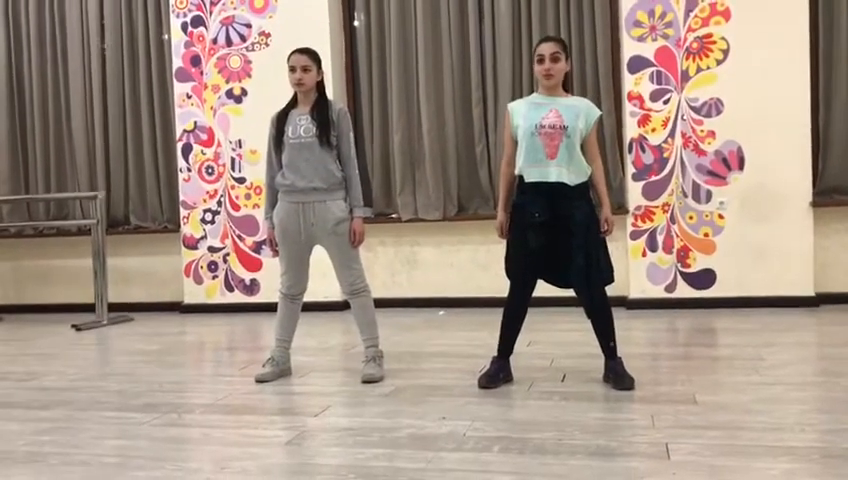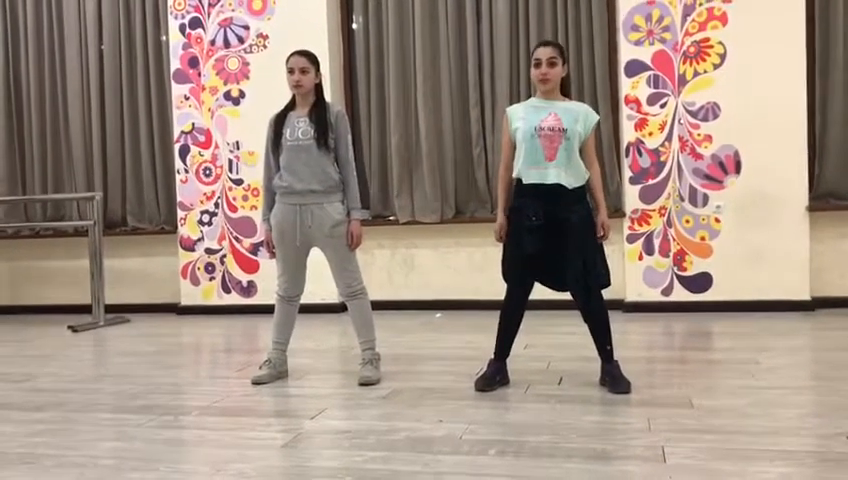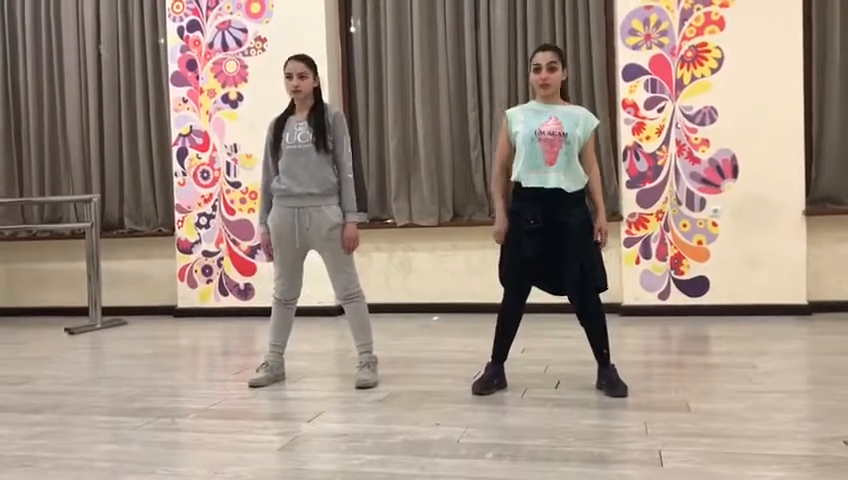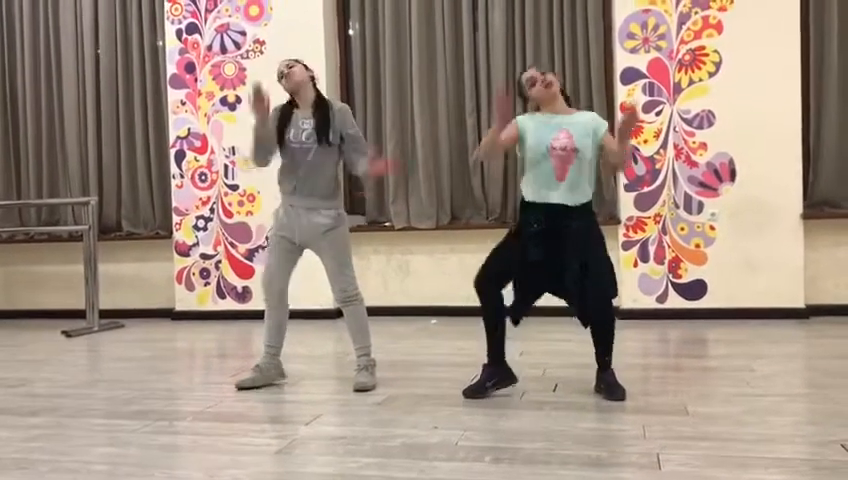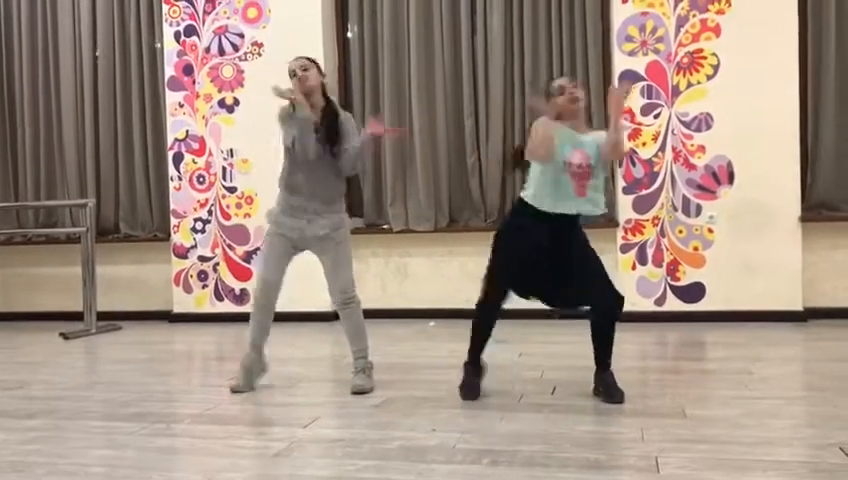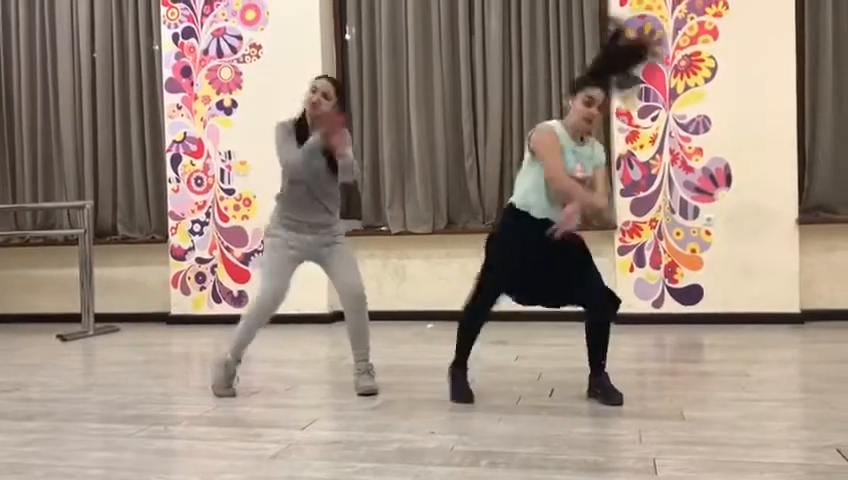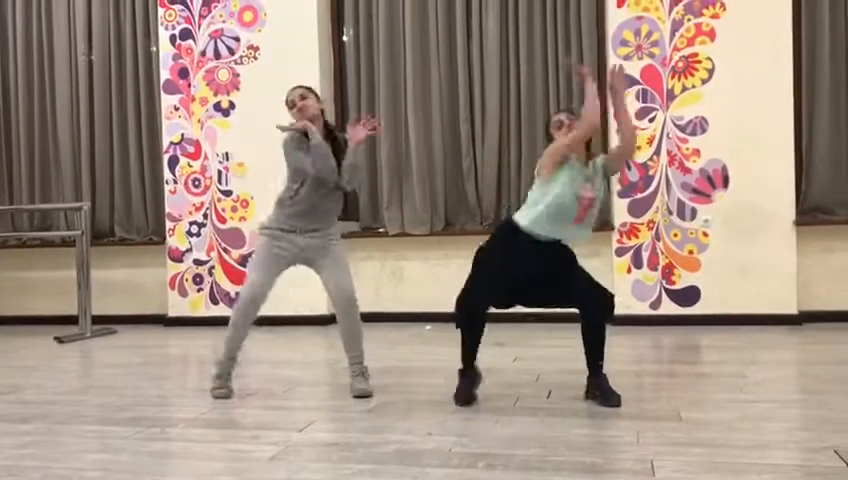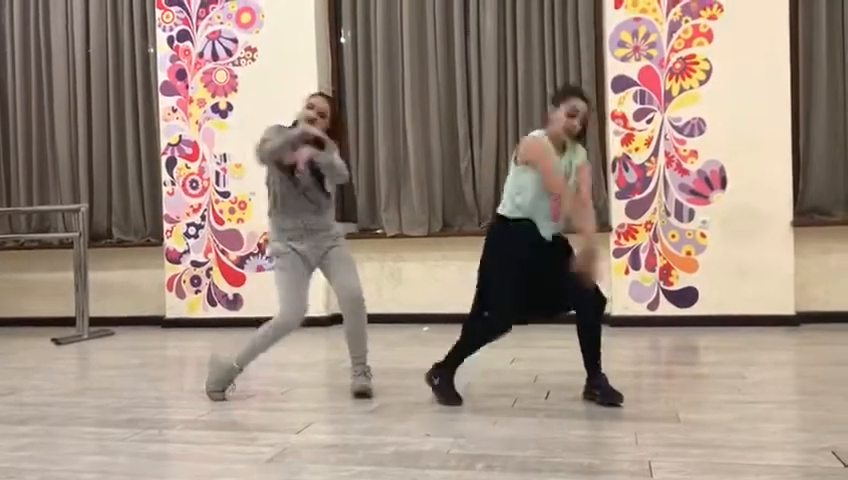
dt=0.2s
person 1, frame 1
left shoulder: (583, 109)
right shoulder: (517, 110)
left elbow: (594, 161)
right elbow: (509, 163)
left wrist: (605, 205)
right wrist: (502, 208)
left hip: (574, 200)
right hip: (531, 200)
left knee: (591, 285)
right knee: (520, 285)
left ankle: (612, 362)
right ankle: (501, 361)
person 1, frame 2
left shoulder: (582, 113)
right shoulder: (515, 114)
left elbow: (591, 165)
right elbow: (506, 167)
left wrist: (602, 210)
right wrist: (501, 212)
left hip: (571, 203)
right hip: (528, 203)
left knee: (588, 289)
right knee: (517, 288)
left ankle: (609, 366)
right ankle: (498, 364)
person 1, frame 3
left shoulder: (582, 117)
right shoulder: (515, 117)
left elbow: (591, 169)
right elbow: (500, 169)
left wrist: (601, 214)
right wrist: (500, 213)
left hip: (570, 207)
right hip: (527, 207)
left knee: (585, 293)
right knee: (515, 292)
left ankle: (606, 369)
right ankle: (495, 368)
person 1, frame 4
left shoulder: (590, 122)
right shoulder: (525, 124)
left elbow: (619, 162)
right elbow: (486, 153)
left wrist: (625, 134)
right wrist: (500, 122)
left hip: (577, 219)
right hip: (534, 218)
left knee: (598, 298)
right knee: (487, 282)
left ankle: (605, 372)
right ankle: (496, 369)
person 1, frame 5
left shoulder: (598, 139)
right shoulder: (545, 126)
left elbow: (616, 156)
right elbow: (539, 154)
left wrist: (616, 112)
right wrist: (556, 115)
left hip: (568, 229)
right hip: (527, 222)
left knee: (607, 301)
right knee: (494, 295)
left ankle: (603, 375)
right ankle: (472, 367)
person 1, frame 6
left shoulder: (595, 153)
right shoulder: (546, 133)
left elbow: (600, 200)
right elbow: (559, 182)
left wrist: (578, 210)
right wrist: (587, 199)
left hip: (561, 230)
right hip: (521, 227)
left knee: (600, 301)
right knee: (484, 298)
left ankle: (599, 377)
right ankle: (459, 369)
person 1, frame 7
left shoulder: (599, 165)
right shoulder: (556, 154)
left elbow: (628, 149)
right elbow: (590, 125)
left wrist: (619, 96)
right wrist: (590, 84)
left hip: (553, 250)
right hip: (516, 242)
left knee: (598, 302)
right knee: (470, 305)
left ankle: (596, 379)
right ankle: (468, 372)
person 1, frame 8
left shoulder: (579, 156)
right shoulder: (535, 144)
left elbow: (585, 203)
right elbow: (560, 191)
left wrist: (589, 244)
right wrist: (585, 235)
left hip: (546, 241)
right hip: (512, 236)
left knee: (589, 300)
right knee: (500, 316)
left ankle: (595, 380)
right ankle: (443, 373)
person 2, frame 1
left shoulder: (336, 113)
right shoulder: (280, 120)
left elbow: (351, 164)
right elbow: (272, 171)
left wrist: (358, 212)
right wrist: (269, 218)
left hip: (330, 207)
right hip: (290, 209)
left knee: (354, 283)
right knee: (290, 287)
left ankle: (373, 354)
right ankle: (280, 356)
person 2, frame 2
left shoulder: (334, 116)
right shoulder: (278, 122)
left elbow: (349, 166)
right elbow: (270, 174)
left wrist: (356, 214)
right wrist: (267, 221)
left hip: (328, 209)
right hip: (287, 212)
left knee: (351, 285)
right knee: (287, 289)
left ankle: (369, 357)
right ankle: (277, 358)
person 2, frame 3
left shoulder: (332, 117)
right shoulder: (278, 126)
left elbow: (347, 169)
right elbow: (268, 177)
left wrist: (352, 217)
right wrist: (264, 223)
left hip: (325, 213)
right hip: (285, 215)
left knee: (348, 289)
right knee: (284, 292)
left ankle: (367, 360)
right ankle: (274, 362)
person 2, frame 4
left shoulder: (337, 113)
right shoulder: (281, 117)
left elbow: (357, 156)
right elbow: (261, 158)
left wrist: (369, 166)
right wrist: (261, 118)
left hip: (326, 215)
right hip: (288, 214)
left knee: (346, 291)
right knee: (272, 287)
left ankle: (365, 363)
right ankle: (270, 363)
person 2, frame 5
left shoulder: (341, 119)
right shoulder: (289, 114)
left elbow: (350, 166)
right elbow: (305, 151)
left wrist: (367, 138)
right wrist: (299, 105)
left hip: (328, 219)
right hip: (287, 216)
left knee: (344, 294)
right knee: (265, 285)
left ankle: (362, 366)
right ankle: (252, 361)
person 2, frame 6
left shoulder: (340, 136)
right shoulder: (287, 130)
left elbow: (351, 174)
right elbow: (294, 169)
left wrist: (339, 149)
right wrist: (321, 141)
left hip: (328, 232)
right hip: (287, 230)
left knee: (355, 294)
right knee: (268, 298)
left ankle: (363, 369)
right ankle: (229, 363)
person 2, frame 7
left shoulder: (339, 141)
right shoulder: (293, 141)
left elbow: (348, 182)
right elbow: (325, 172)
left wrist: (353, 145)
left hip: (322, 236)
right hip: (281, 232)
left knee: (345, 298)
right knee: (252, 294)
left ankle: (358, 371)
right ankle: (225, 366)
person 2, frame 8
left shoulder: (326, 148)
right shoulder: (278, 134)
left elbow: (341, 175)
right elbow: (264, 155)
left wrist: (315, 154)
right wrist: (303, 131)
left hip: (327, 238)
right hip: (288, 242)
left knee: (353, 298)
right knee: (291, 315)
left ankle: (360, 371)
right ankle: (228, 368)
